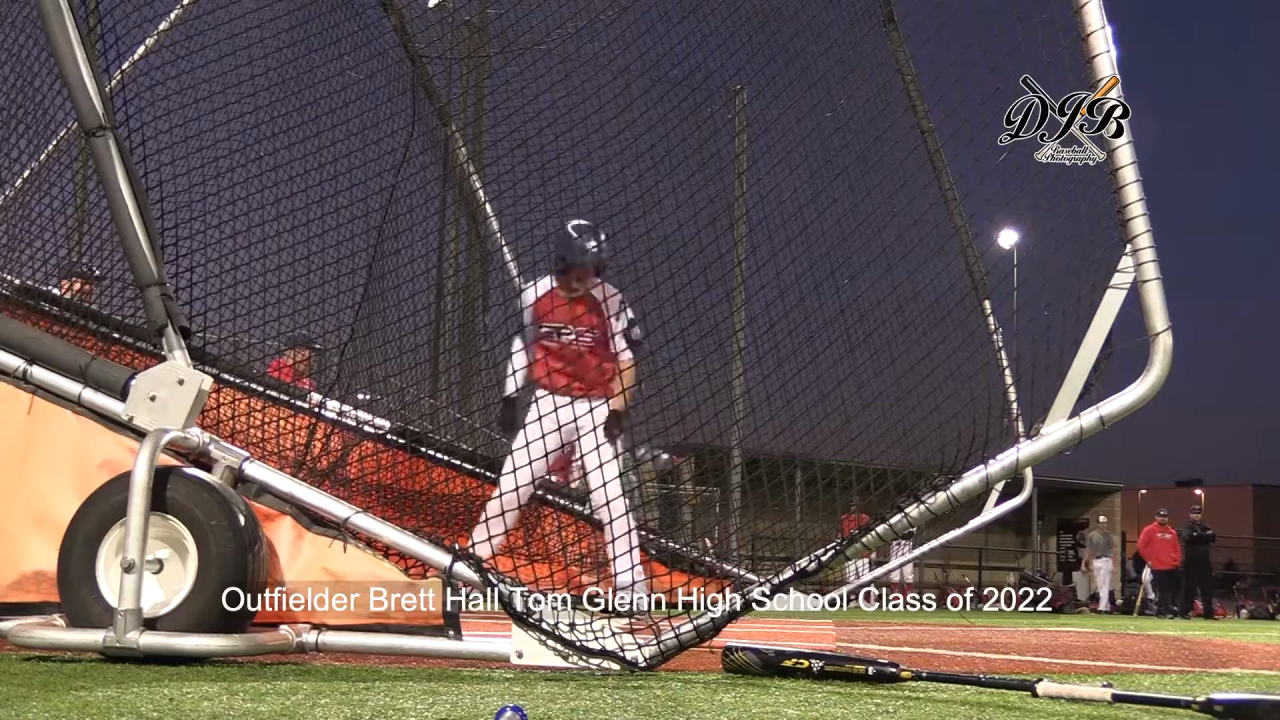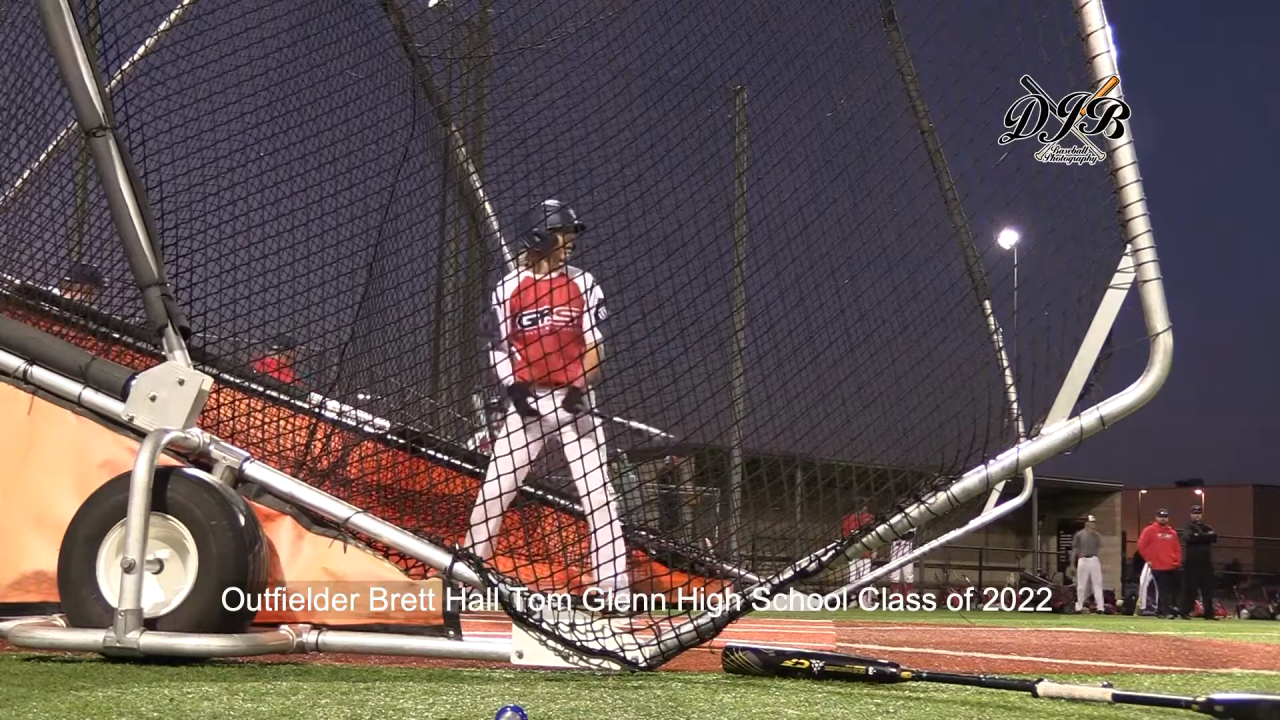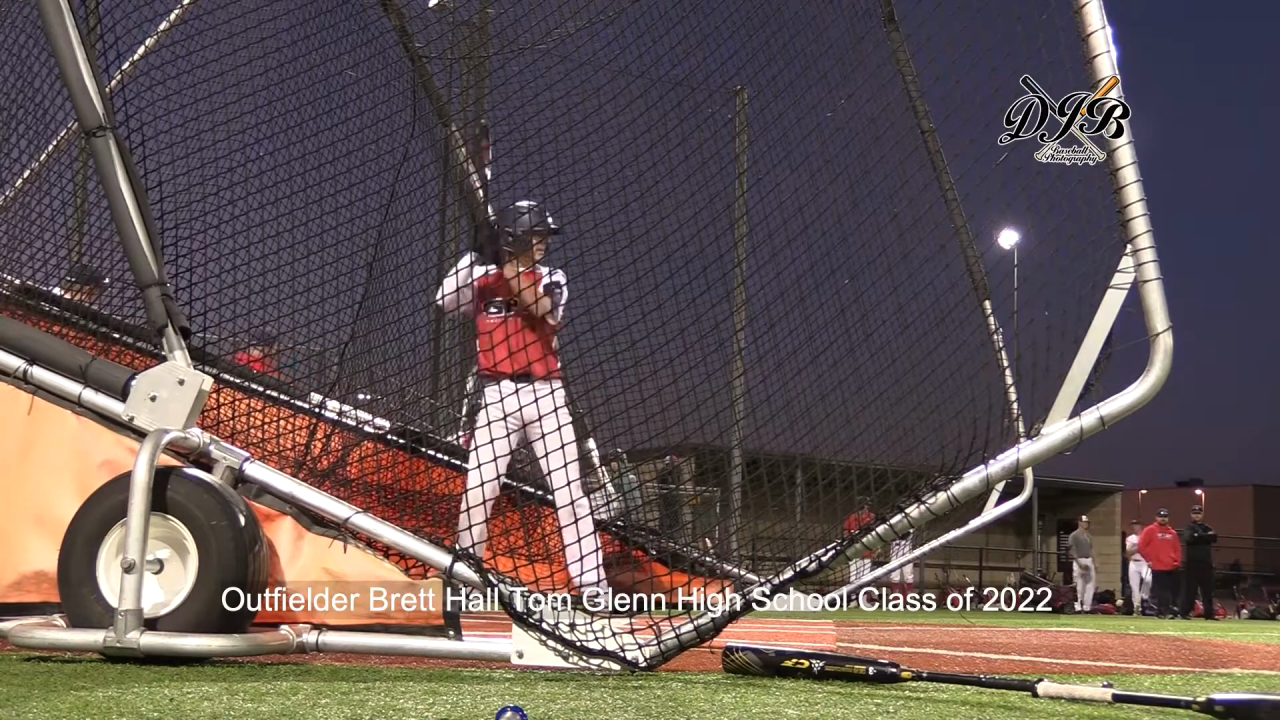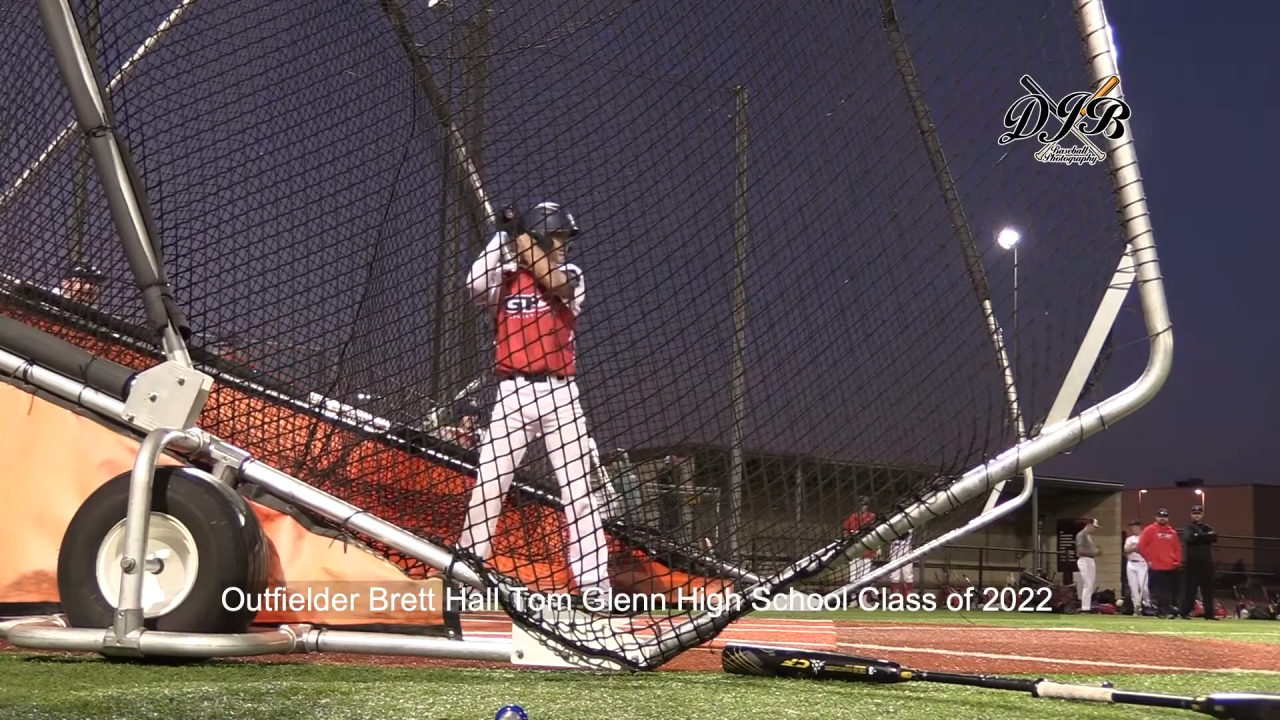
dt=0.7s
person 1, frame 1
left shoulder: (610, 303)
right shoulder: (535, 294)
left elbow: (625, 361)
right elbow: (526, 345)
left wrist: (619, 409)
right wrist: (511, 393)
left hip: (594, 408)
right hip: (547, 403)
left knee: (609, 494)
right knee: (510, 486)
left ankle: (630, 586)
person 1, frame 2
left shoulder: (583, 284)
right shoulder: (508, 287)
left elbow: (593, 345)
right elbow: (498, 349)
left wrist: (582, 388)
right wrist: (513, 389)
left hip: (572, 399)
right hip: (528, 399)
left knee: (597, 490)
right knee: (496, 487)
left ankle: (614, 585)
person 1, frame 3
left shoulder: (552, 278)
right shoulder: (482, 278)
left elbow: (538, 306)
right elbow: (445, 300)
left wrist: (504, 265)
right wrist: (474, 256)
left hip: (546, 394)
right hip: (499, 395)
left knee: (569, 489)
right knee: (479, 488)
left ankle: (591, 581)
person 1, frame 4
left shoulder: (571, 276)
right shoulder: (505, 277)
left elbow: (555, 282)
right elbow: (476, 285)
left wrist: (521, 234)
right wrist: (501, 235)
left hip: (559, 393)
right hip: (513, 393)
left knee: (577, 489)
right knee: (488, 485)
left ankle: (594, 581)
